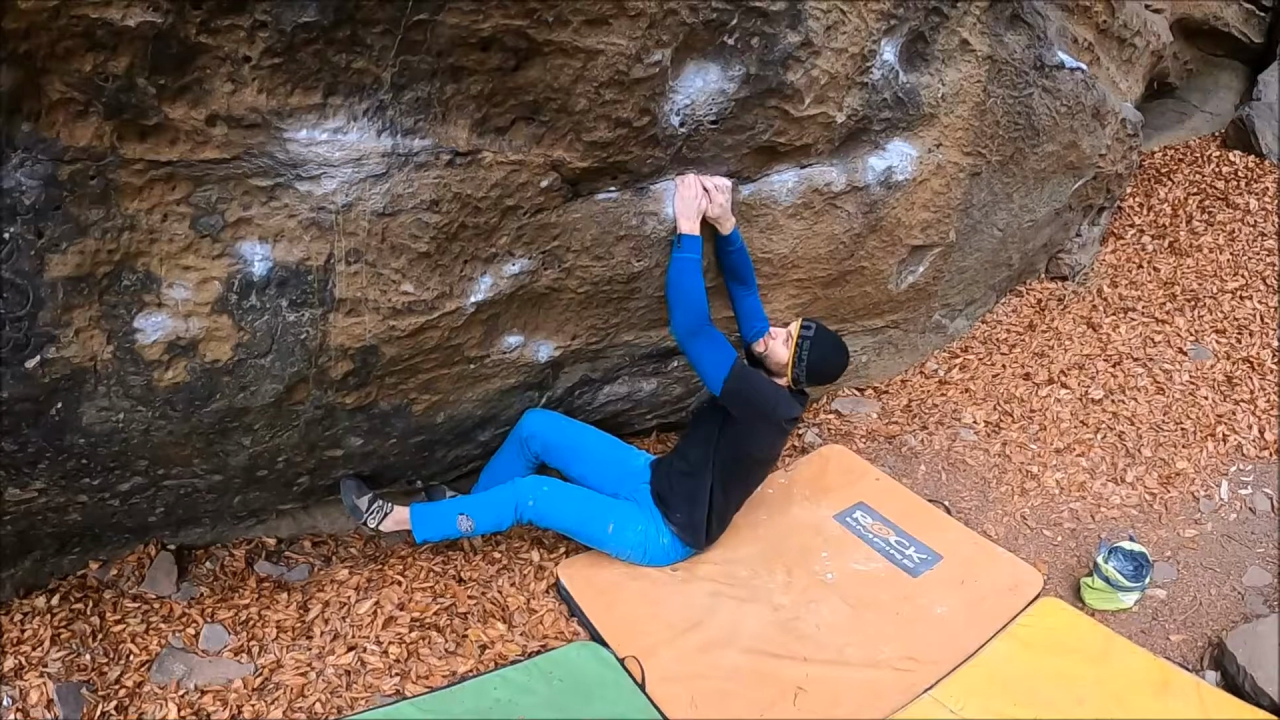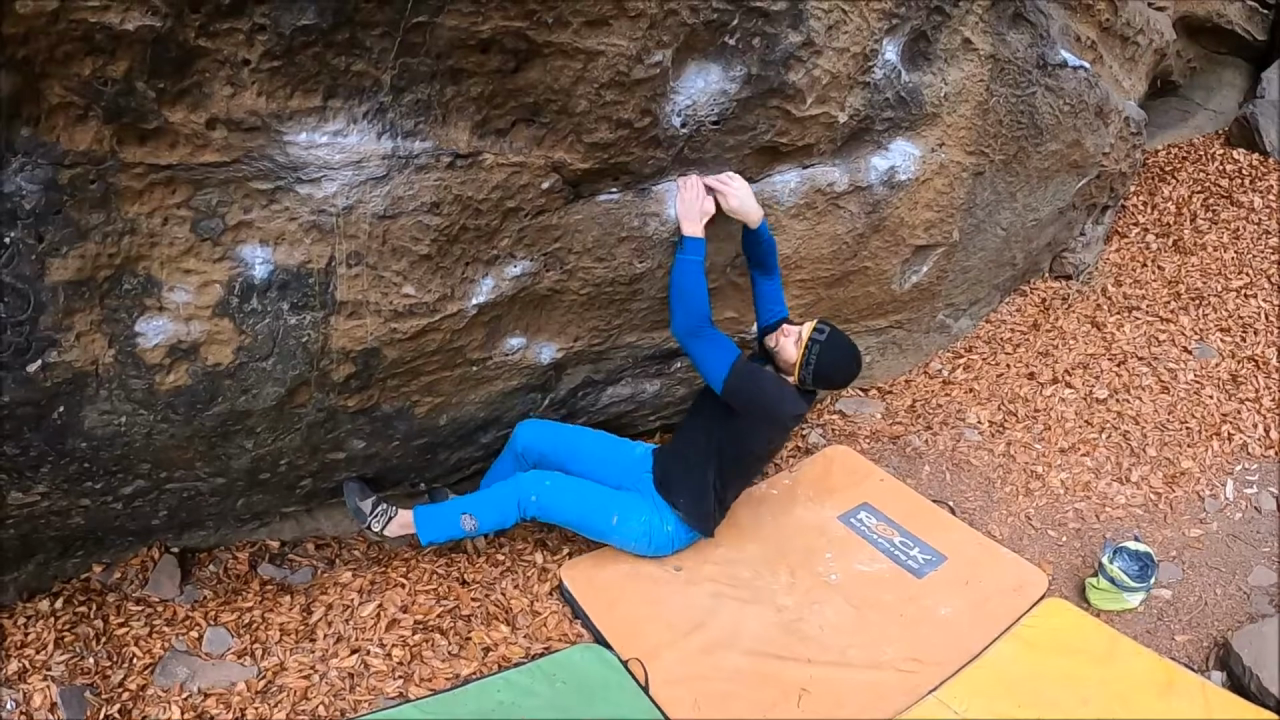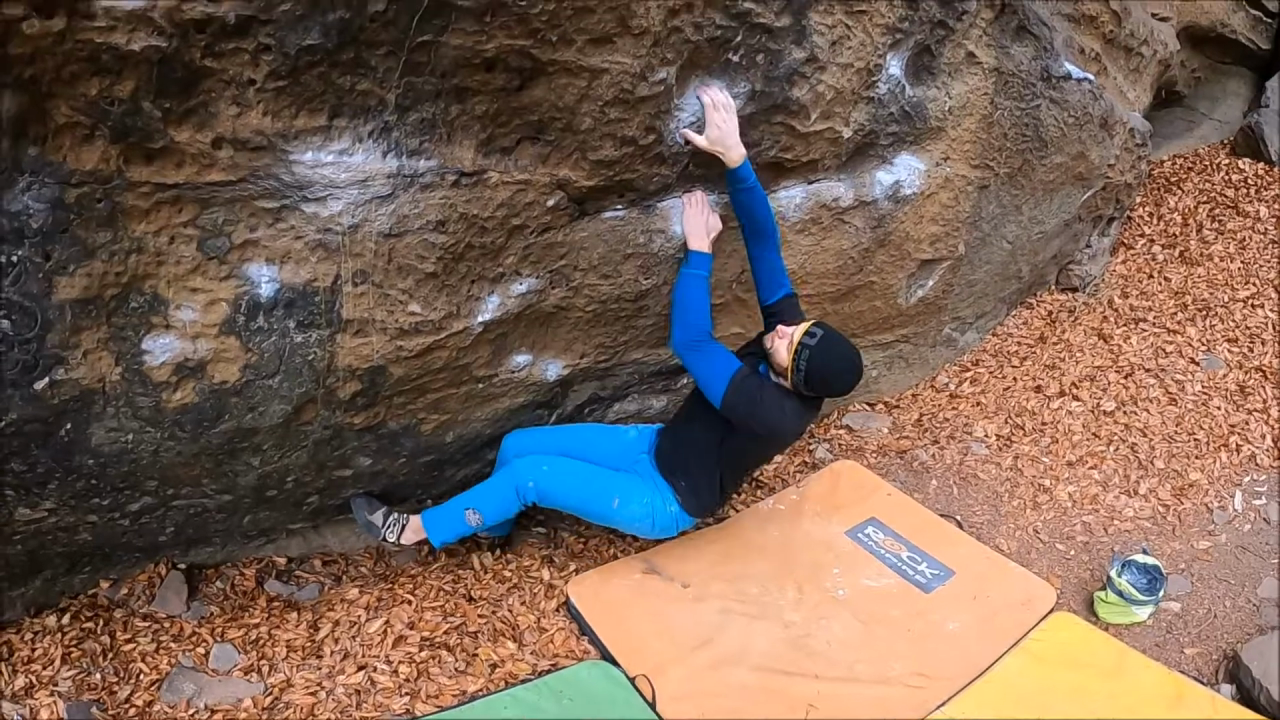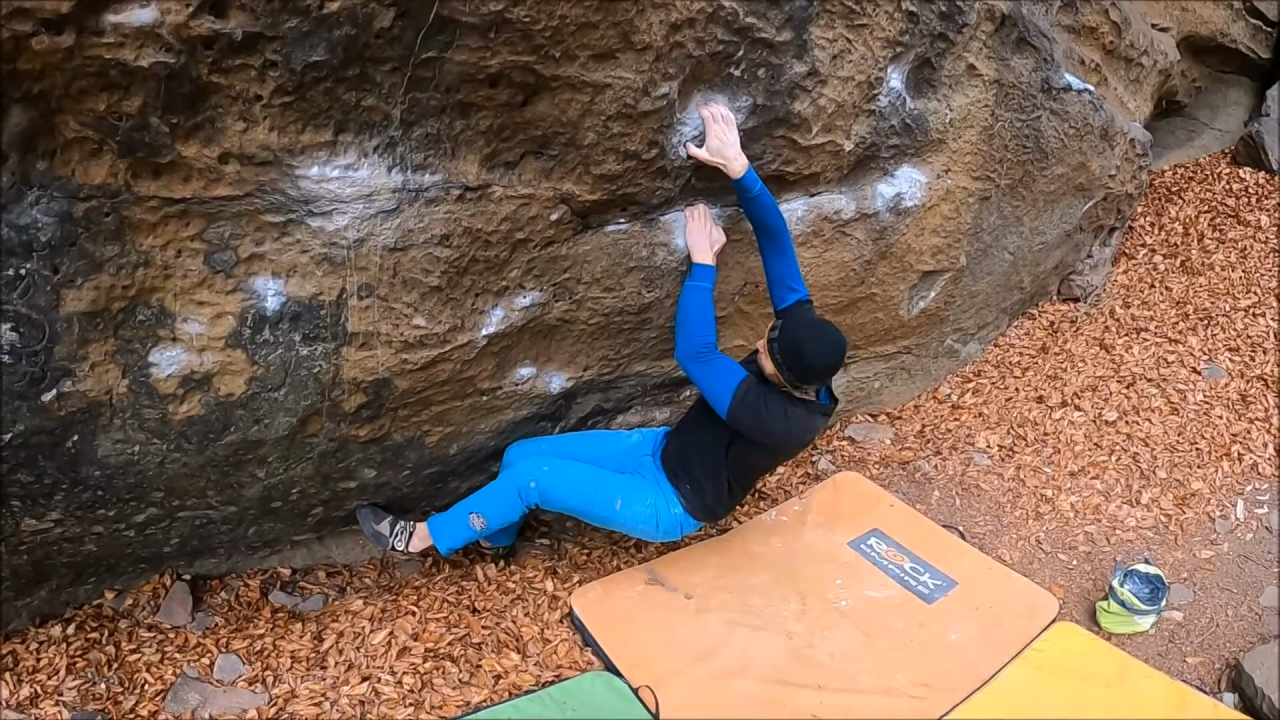
dt=0.4s
person 1, frame 1
left shoulder: (769, 404)
right shoulder: (767, 376)
left elbow: (692, 330)
right elbow: (743, 287)
left wrist: (689, 230)
right wrist: (724, 223)
left hip: (665, 532)
right hip: (655, 480)
left knee: (527, 495)
right knee: (535, 426)
left ankle: (403, 518)
right ankle: (472, 510)
person 1, frame 2
left shoulder: (773, 402)
right shoulder: (778, 359)
left elbow: (691, 328)
right elbow: (765, 273)
left wrist: (692, 228)
right wrist: (753, 218)
left hip: (668, 520)
right hip: (657, 468)
left knee: (529, 490)
right knee: (527, 436)
left ankle: (408, 522)
right ankle: (478, 512)
person 1, frame 3
left shoulder: (774, 412)
right shoulder: (790, 326)
left elbow: (689, 341)
right elbow: (763, 240)
left wrist: (699, 246)
right wrist: (735, 155)
left hip: (666, 501)
right hip: (658, 447)
left knee: (528, 474)
right knee: (515, 445)
left ankle: (417, 530)
right ankle: (490, 525)
person 1, frame 4
left shoulder: (780, 420)
right shoulder: (809, 344)
left elbow: (694, 353)
right elbow: (776, 242)
left wrist: (702, 260)
right wrist: (737, 165)
left hip: (671, 503)
right hip: (664, 449)
left knee: (531, 477)
right knee: (520, 455)
left ankle: (423, 537)
right ankle: (495, 536)
